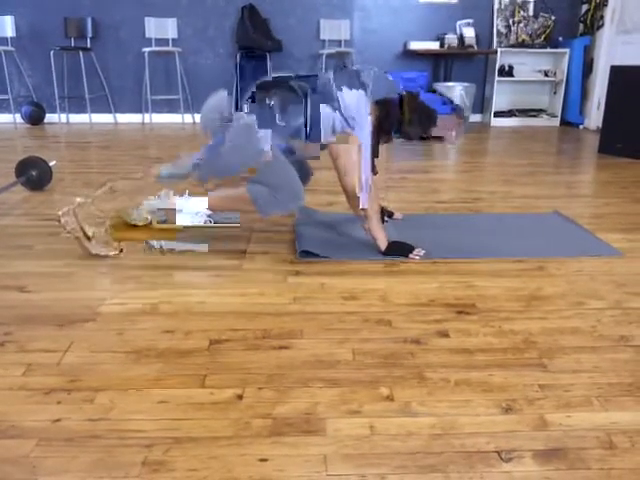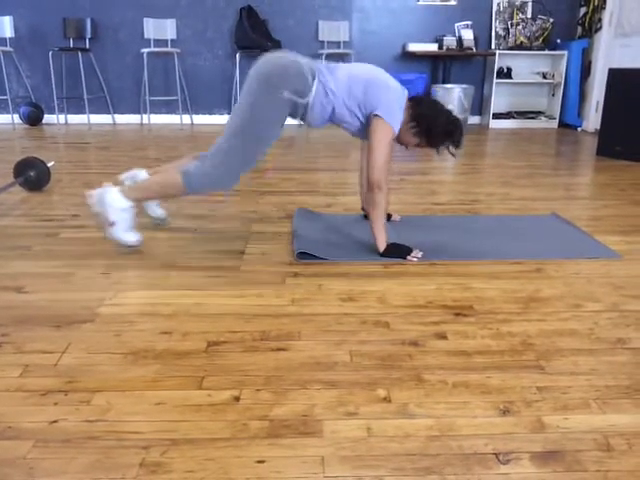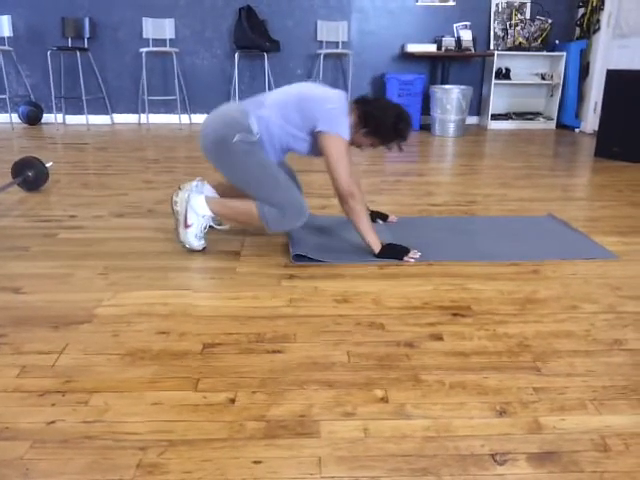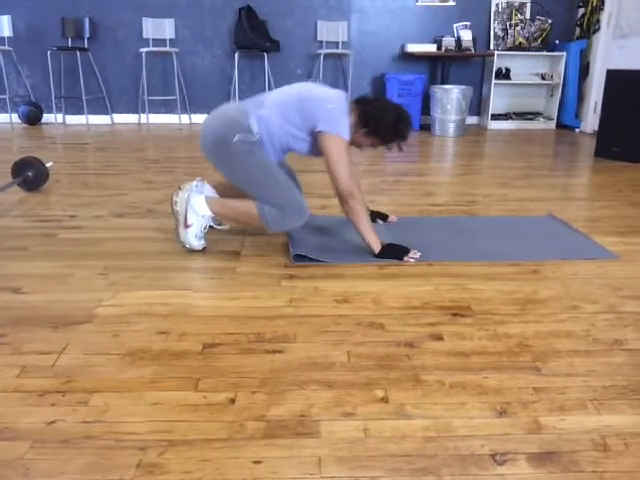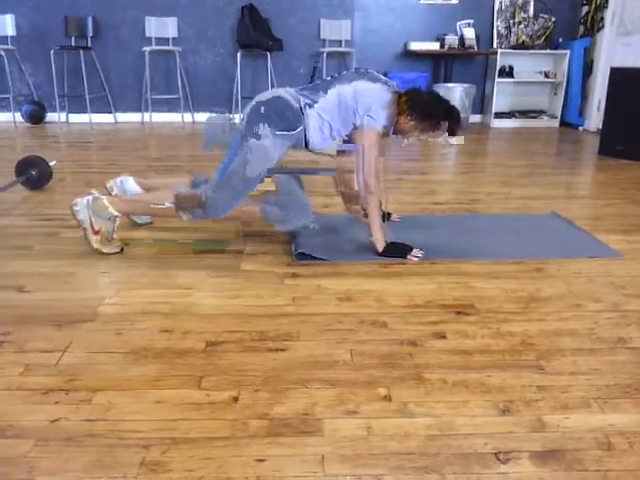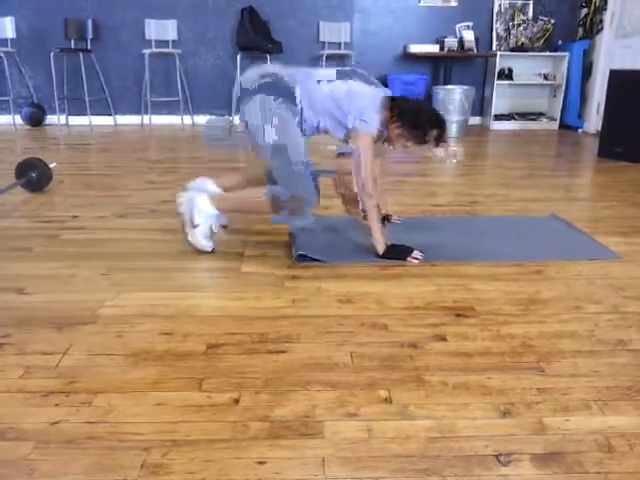
dt=0.4s
person 1, frame 1
left shoulder: (353, 104)
right shoulder: (351, 120)
left elbow: (358, 177)
right elbow: (353, 186)
left wrist: (373, 208)
right wrist: (384, 243)
left hip: (234, 110)
right hip: (232, 119)
right knee: (287, 195)
person 1, frame 2
left shoulder: (386, 97)
right shoulder: (391, 109)
left elbow: (368, 169)
right elbow: (377, 181)
left wrist: (369, 209)
right wrist: (384, 245)
left hip: (282, 75)
right hip: (284, 83)
left knee: (225, 156)
right knee: (222, 170)
left ankle: (143, 179)
right ankle: (118, 197)
person 1, frame 3
left shoulder: (342, 108)
right shoulder: (334, 120)
left elbow: (345, 174)
right elbow: (347, 190)
left wrist: (364, 212)
right wrist: (378, 247)
left hip: (234, 127)
right hip: (229, 135)
left knee: (283, 190)
right knee: (292, 213)
left ankle: (203, 192)
right ankle: (202, 206)
person 1, frame 4
left shoulder: (343, 108)
right shoulder: (335, 119)
left elbow: (345, 172)
right elbow: (347, 191)
left wrist: (364, 212)
right wrist: (379, 248)
left hip: (233, 129)
right hip: (229, 135)
left knee: (286, 190)
right knee: (291, 213)
left ankle: (202, 193)
right ankle: (201, 206)
person 1, frame 5
left shoulder: (388, 95)
right shoulder: (378, 112)
left elbow: (367, 167)
right elbow: (369, 183)
left wrist: (375, 209)
right wrist: (382, 245)
left hip: (278, 113)
right hip: (277, 121)
left knee: (223, 182)
right knee: (218, 199)
left ankle: (132, 187)
right ankle: (101, 207)
person 1, frame 6
left shoulder: (387, 107)
right shoulder: (370, 117)
left elbow: (364, 169)
right elbow: (367, 185)
left wrist: (375, 212)
right wrist: (382, 247)
left hip: (278, 89)
right hip: (267, 97)
left knee: (290, 177)
right knee: (300, 197)
left ankle: (209, 189)
right ankle: (207, 204)
